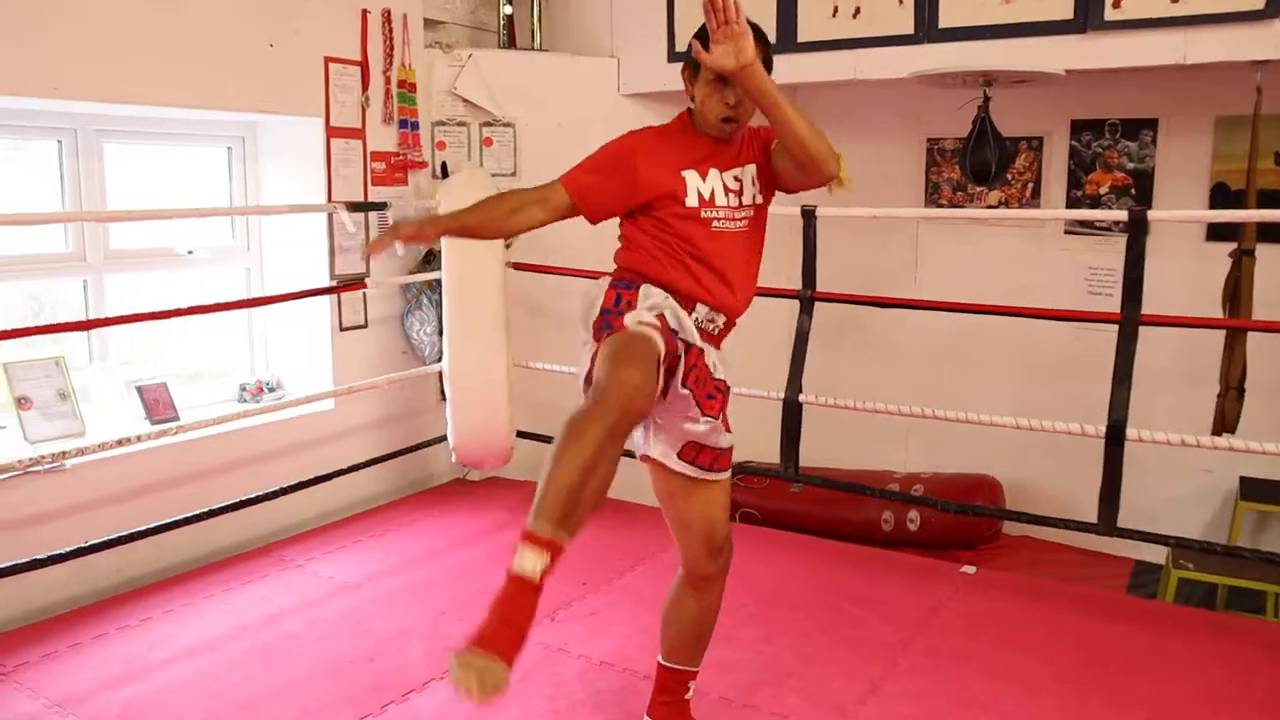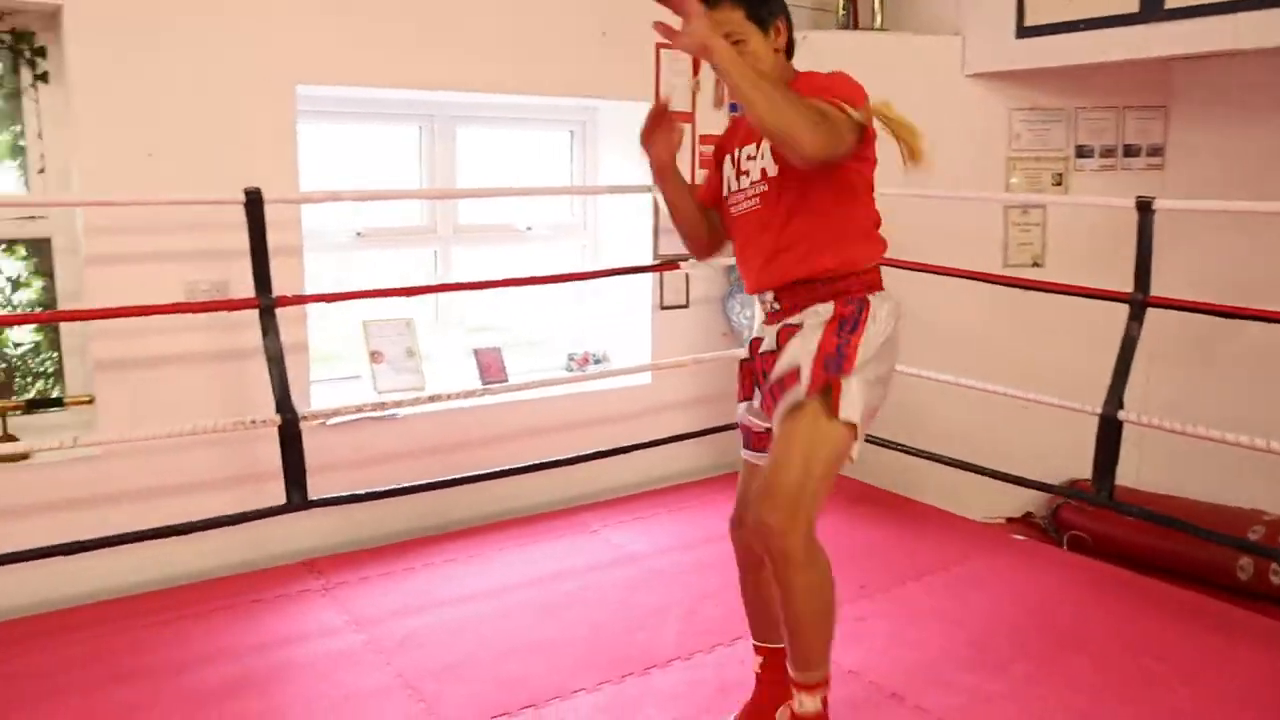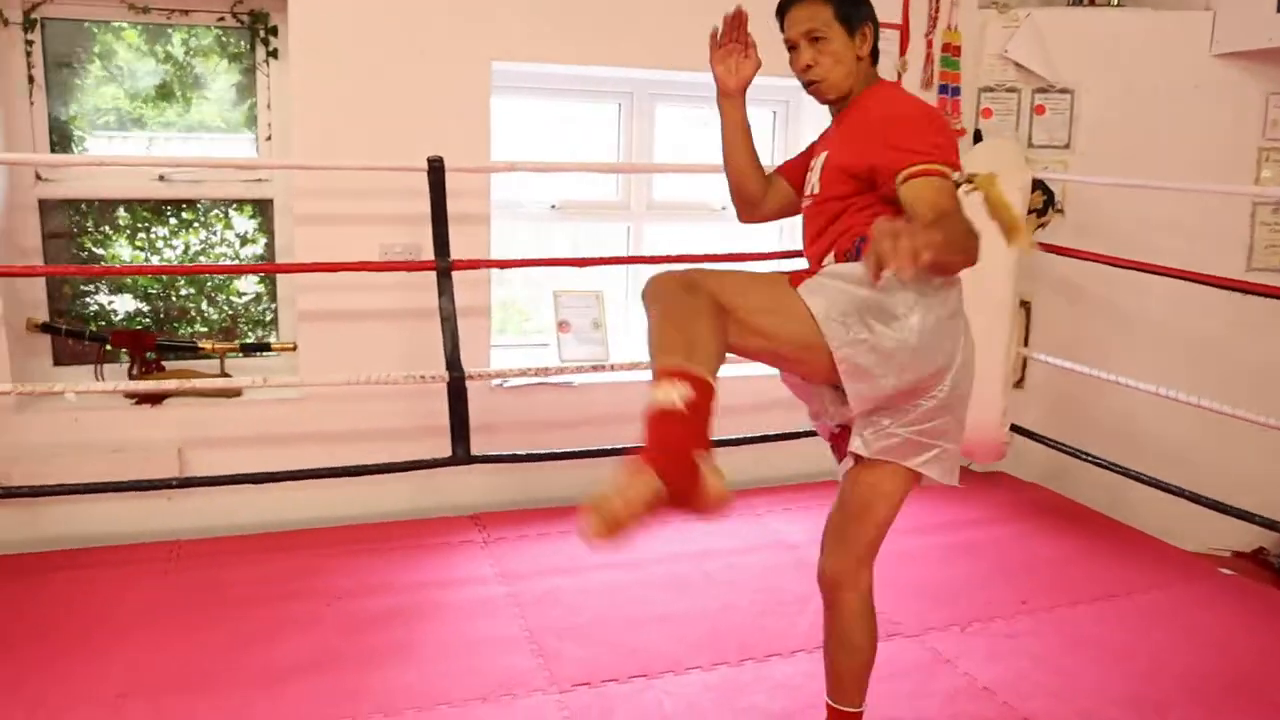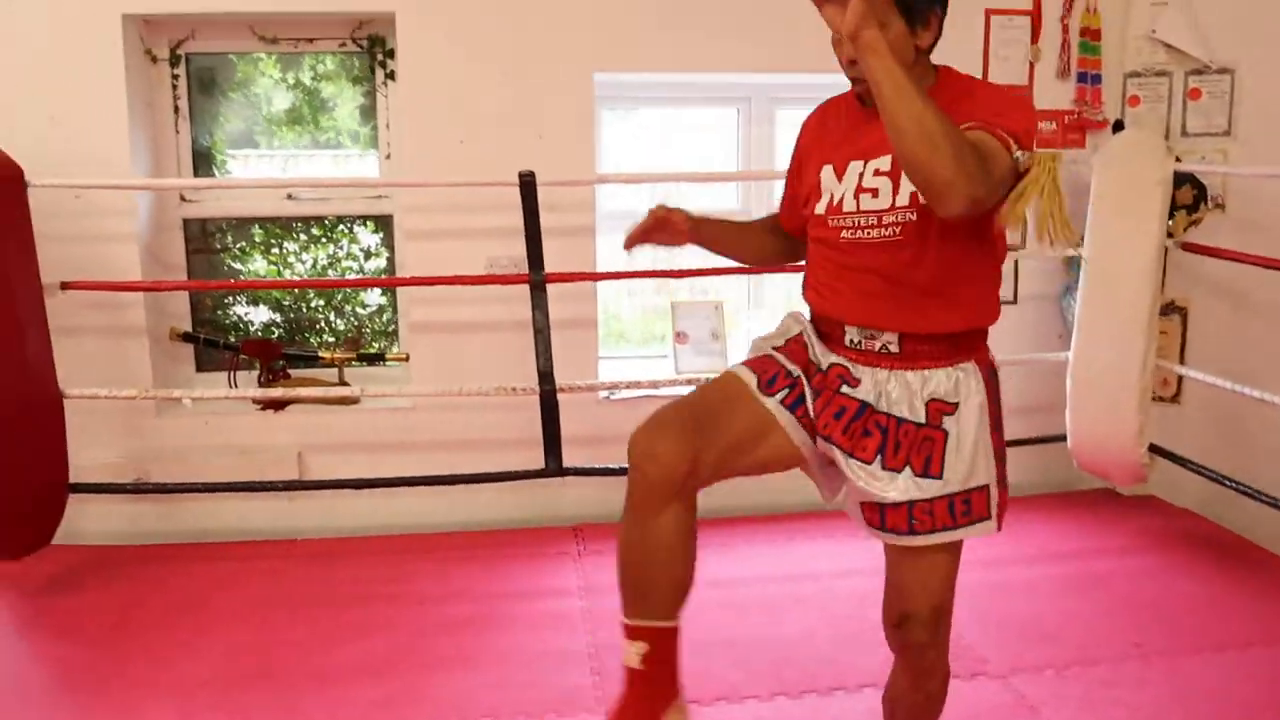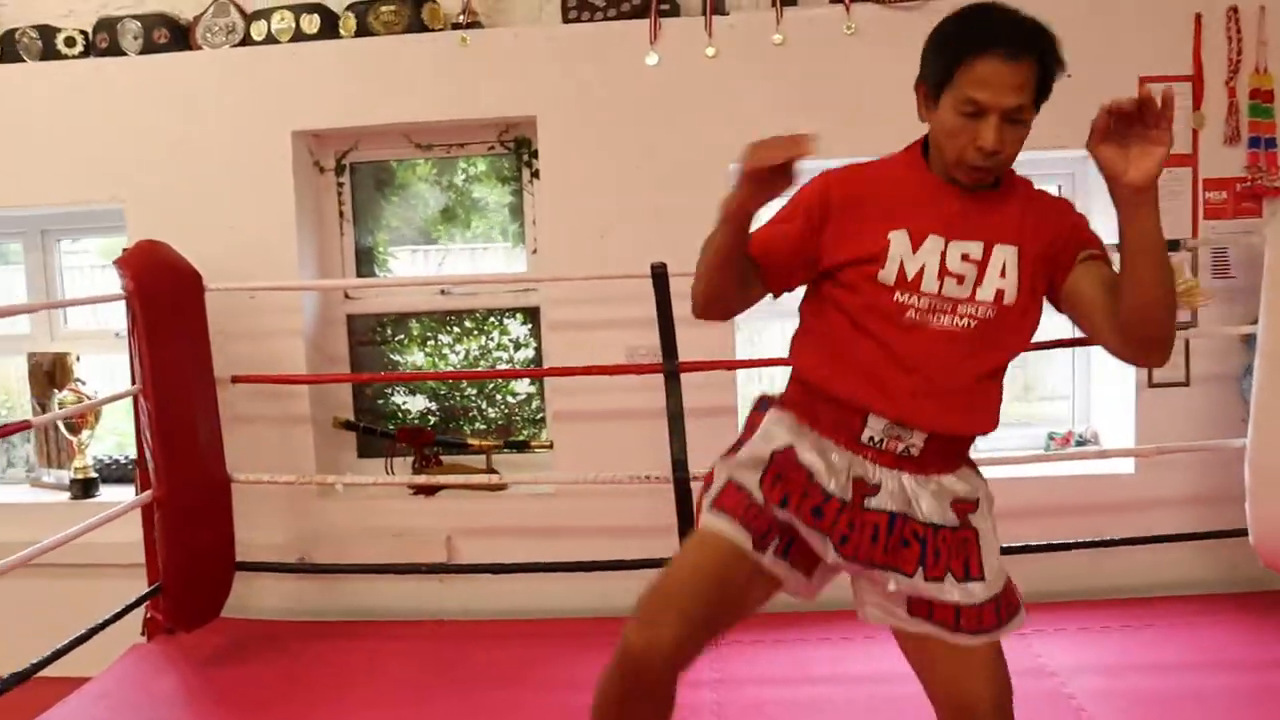
dt=1s
person 1, frame 1
left shoulder: (765, 152)
right shoulder: (640, 152)
left elbow: (825, 168)
right elbow: (538, 205)
left wrist: (753, 74)
right wrist: (442, 224)
left hip: (698, 359)
right hip: (645, 316)
left knee: (709, 555)
right knee: (622, 394)
right ankle: (516, 595)
person 1, frame 2
left shoulder: (831, 94)
right shoulder: (733, 141)
left elbow: (809, 144)
right elbow: (702, 238)
right wrist: (664, 163)
left hip: (840, 324)
right hip: (784, 332)
left knee: (782, 510)
right knee: (751, 527)
person 1, frame 3
left shoulder: (900, 120)
right shoulder: (837, 140)
left elbow: (957, 238)
right elbow: (754, 203)
left wrist: (903, 240)
right wrist: (733, 99)
left hip: (889, 310)
right hip: (921, 359)
left knee: (676, 293)
right knee: (844, 565)
left ankle: (672, 459)
person 1, frame 4
left shoulder: (996, 111)
right shoulder: (824, 128)
left elbow: (956, 193)
right wrist: (696, 227)
left hip: (930, 393)
right hip: (824, 362)
left knee: (916, 628)
right knee: (660, 454)
person 1, frame 5
left shoulder: (1044, 224)
right shoulder: (845, 189)
left elbow: (1146, 342)
right elbow: (713, 298)
left wrist: (1135, 196)
right wrist: (744, 202)
left hip: (927, 489)
right hip: (808, 451)
right knee: (650, 649)
